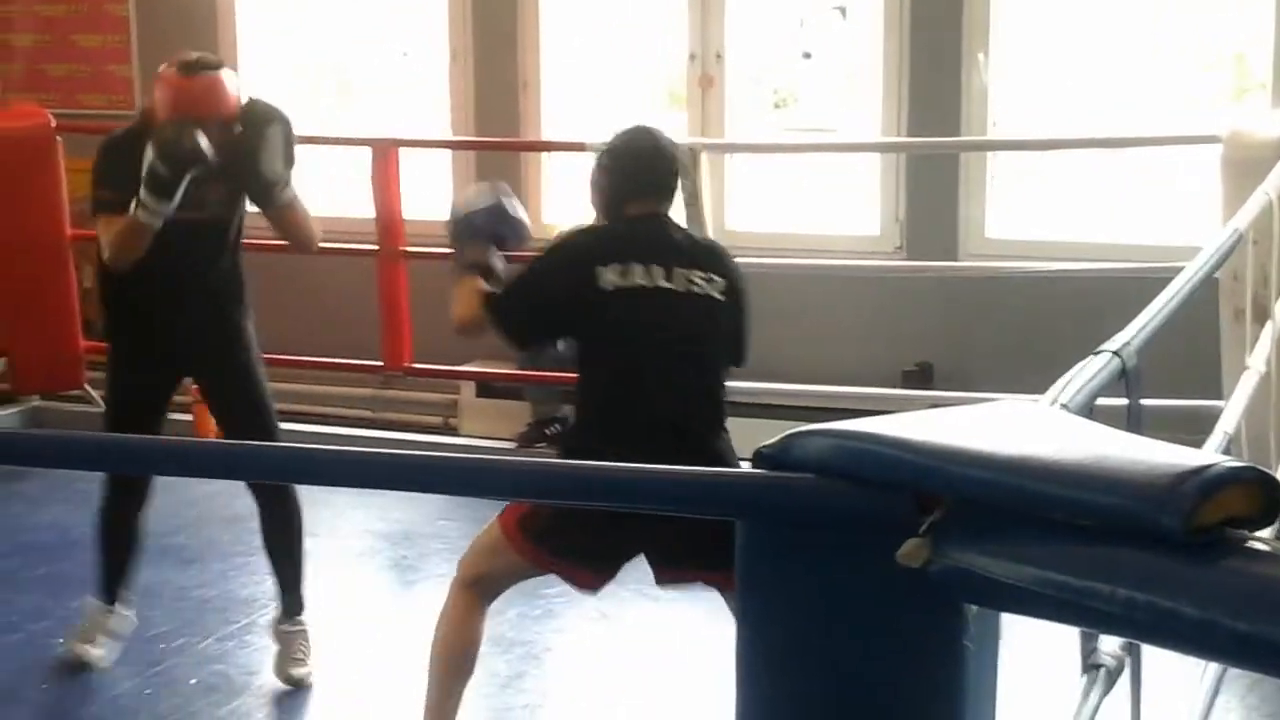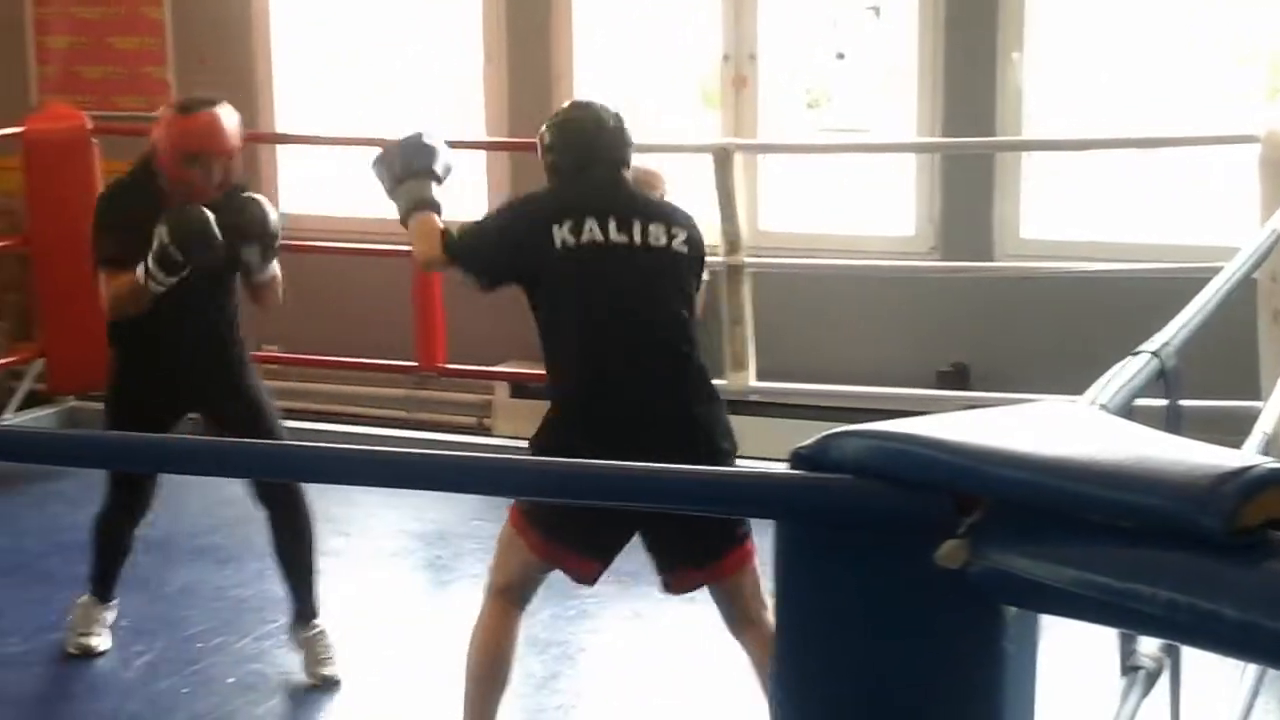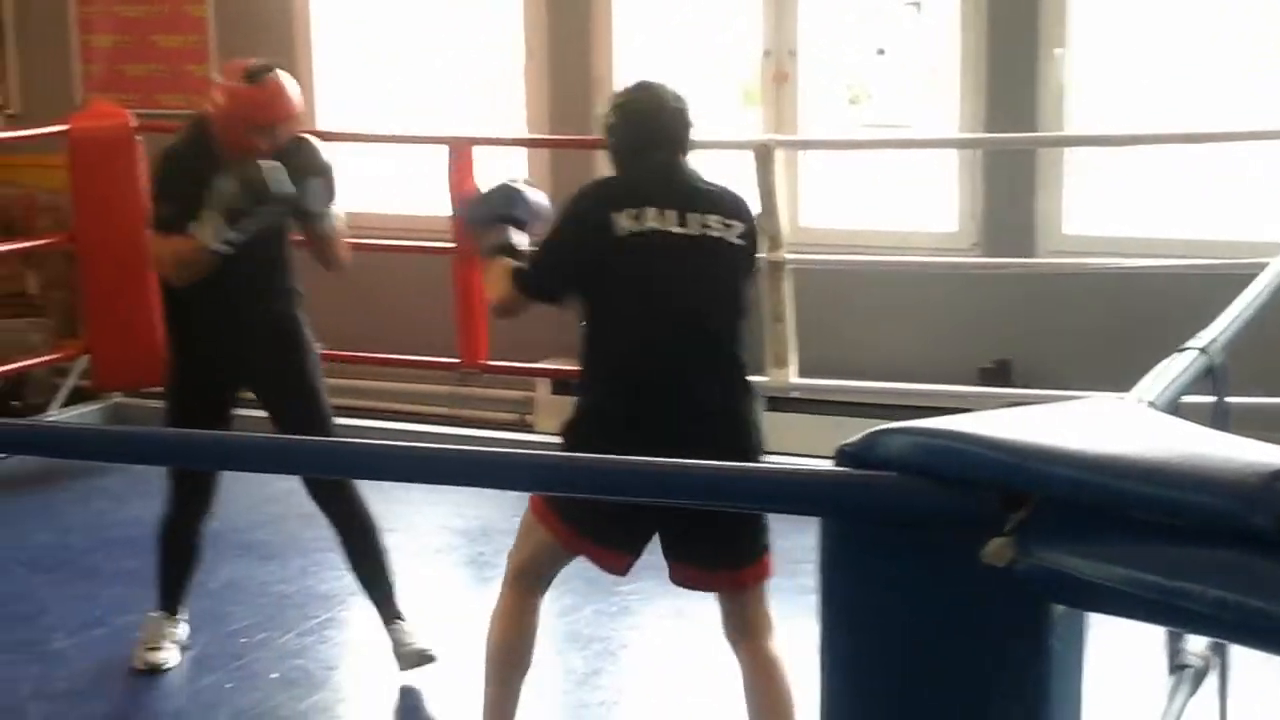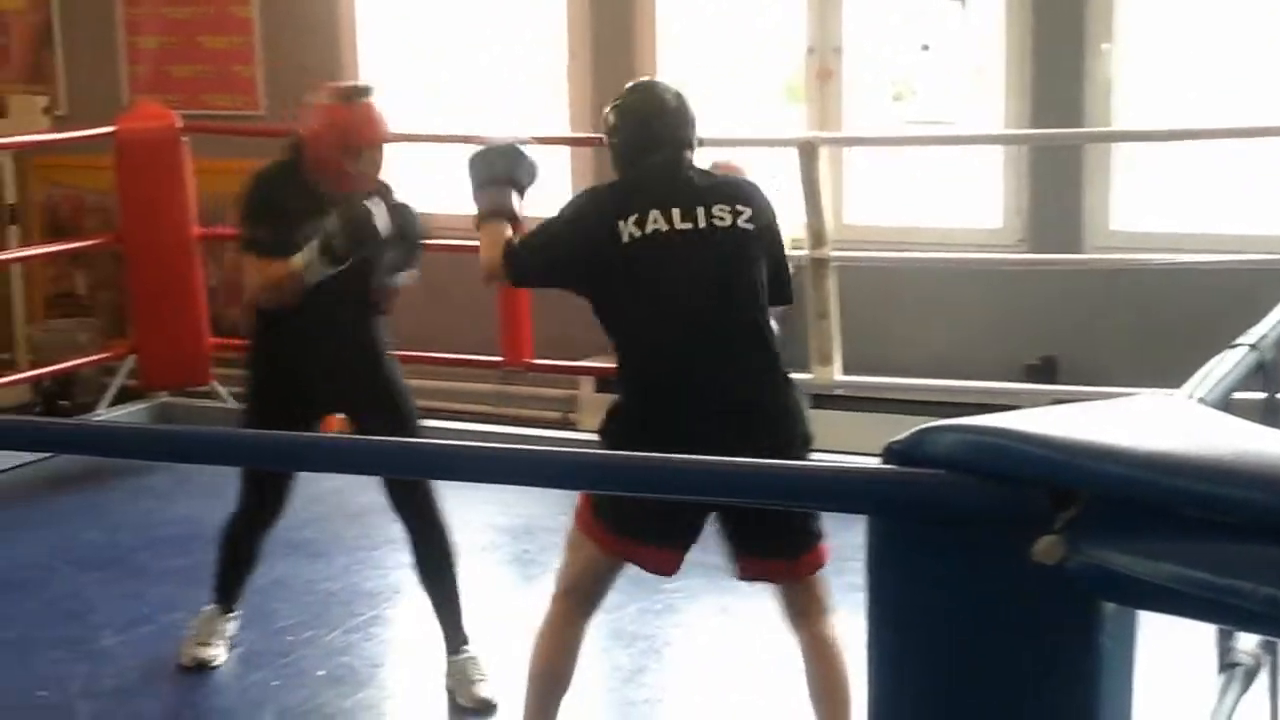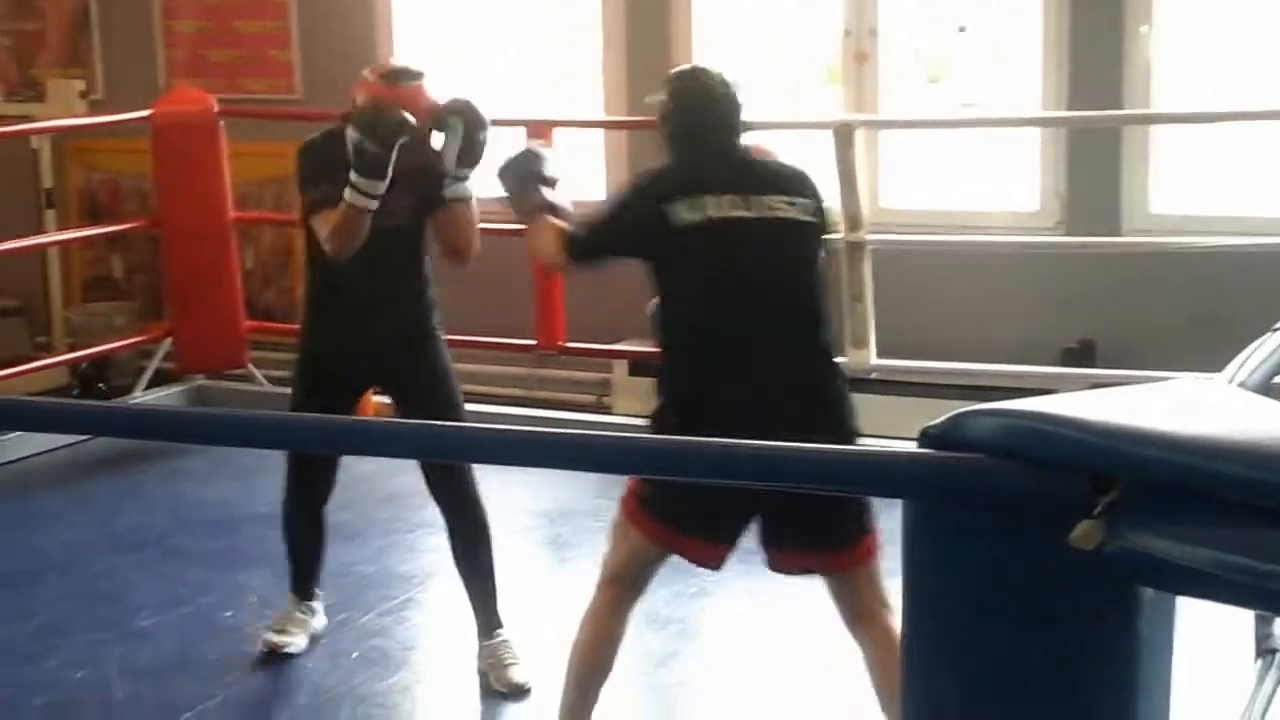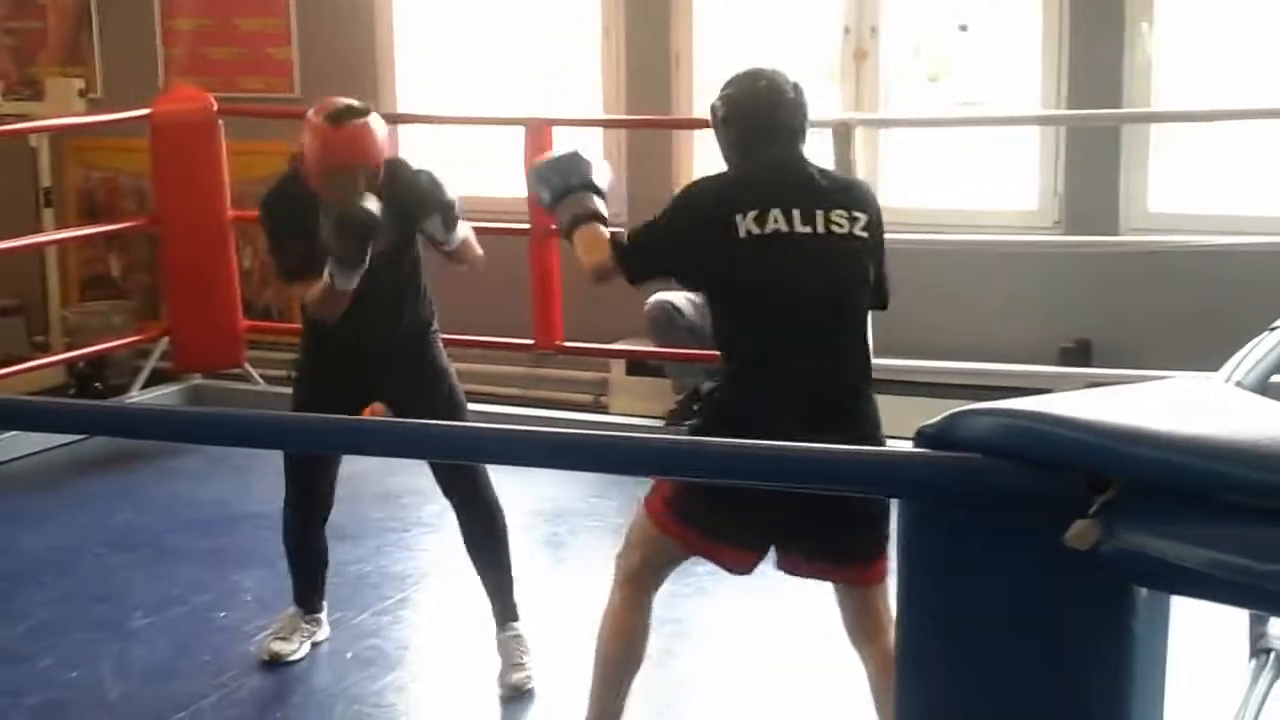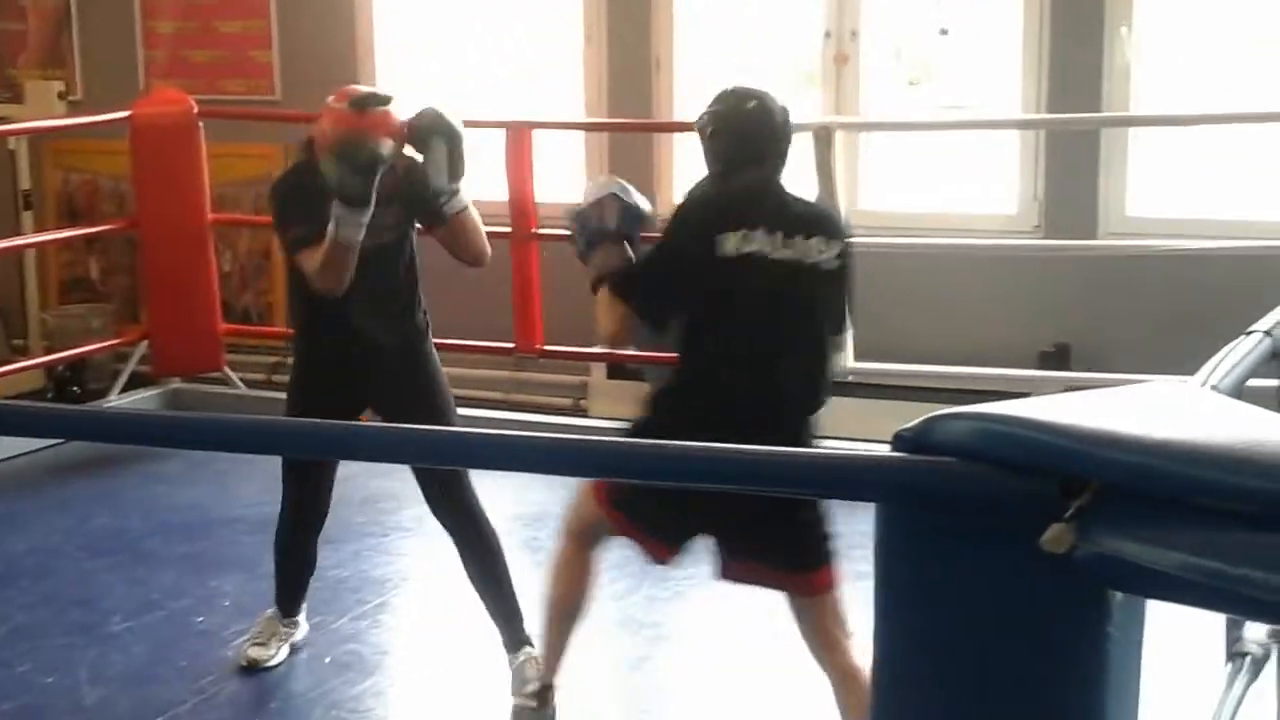
dt=0.2s
person 1, frame 1
left shoulder: (586, 251)
right shoulder: (718, 266)
left elbow: (470, 315)
left wrist: (473, 252)
right hip: (703, 477)
left knee: (472, 583)
person 1, frame 2
left shoulder: (541, 216)
right shoulder: (680, 225)
left elbow: (434, 252)
left wrist: (413, 189)
left hip: (589, 449)
right hip: (693, 448)
left knee: (505, 594)
right knee: (754, 622)
person 1, frame 3
left shoulder: (600, 203)
right shoulder: (735, 214)
left elbow: (506, 298)
left wrist: (496, 241)
left hip: (618, 438)
right hip: (721, 443)
left knee: (523, 582)
right knee: (752, 631)
person 1, frame 4
left shoulder: (604, 209)
right shoulder: (747, 200)
left elbow: (497, 265)
left wrist: (495, 201)
left hip: (657, 438)
right hip: (765, 433)
left knee: (573, 597)
right knee: (811, 617)
person 1, frame 5
left shoulder: (663, 192)
right shoulder: (799, 188)
left elbow: (558, 251)
left wrist: (536, 199)
left hip: (707, 426)
right hip: (815, 424)
left knee: (618, 583)
right knee: (869, 614)
person 1, frame 6
left shoulder: (715, 200)
right shoulder: (859, 203)
left elbow: (604, 263)
left wrist: (576, 205)
left hip: (746, 432)
right hip: (847, 436)
left knee: (636, 573)
right knee: (874, 626)
person 1, frame 7
left shoulder: (704, 214)
right shoulder: (827, 230)
left elbow: (617, 326)
left wrist: (605, 256)
left hip: (687, 436)
right hip: (783, 451)
left knee: (581, 529)
right knee: (832, 641)
person 2, frame 1
left shoulder: (236, 150)
right shoulder: (122, 154)
left elbow: (305, 238)
right elbow: (117, 254)
left wrist: (273, 174)
right wrist: (159, 190)
left hip: (222, 330)
right hip: (142, 335)
left knee: (271, 474)
right knee: (127, 482)
left ankle: (290, 620)
right ankle: (108, 608)
person 2, frame 2
left shoulder: (234, 204)
right shoulder: (123, 201)
left elbow: (269, 299)
right elbow: (115, 303)
left wrist: (259, 254)
right wrist: (162, 263)
left hip: (221, 363)
right hip: (145, 370)
left knee: (285, 493)
right knee: (127, 502)
left ankle: (307, 625)
right ankle: (98, 601)
person 2, frame 3
left shoulder: (287, 164)
right shoulder: (182, 165)
left elbow: (336, 259)
right elbow: (174, 269)
left wrist: (316, 201)
right wrist: (226, 221)
left hip: (277, 335)
right hip: (203, 348)
left knee: (330, 482)
right knee: (190, 493)
left ankle: (395, 621)
right ankle: (168, 617)
person 2, frame 4
left shoulder: (372, 199)
right shoulder: (272, 190)
left elbow: (381, 304)
right elbow: (262, 291)
left wrist: (396, 262)
right wrist: (325, 252)
left hip: (359, 355)
right hip: (284, 365)
left knee: (416, 500)
right knee: (260, 504)
left ankle: (458, 650)
right ankle: (221, 612)
person 2, frame 5
left shoulder: (421, 157)
right shoulder: (323, 155)
left elbow: (461, 251)
right elbow: (338, 243)
left wrist: (457, 169)
right wrist: (369, 173)
left hip: (411, 333)
right hip: (333, 338)
left knee: (455, 485)
right knee: (307, 482)
left ankle: (492, 634)
right ankle: (304, 604)
person 2, frame 6
left shoulder: (400, 185)
right shoulder: (285, 202)
left elbow: (472, 258)
right elbow: (321, 310)
left wrist: (443, 223)
right wrist: (344, 263)
left hip: (410, 347)
right hip: (332, 357)
left knee: (469, 486)
right knee: (305, 498)
left ankle: (508, 629)
right ankle: (308, 613)
person 2, frame 7
left shoulder: (404, 175)
right shoulder: (295, 190)
left elbow: (477, 256)
right elbow: (328, 280)
left wrist: (445, 183)
right wrist: (352, 204)
left hip: (404, 353)
right hip: (327, 363)
left knee: (456, 502)
right knee: (302, 505)
left ankle: (520, 644)
right ankle: (287, 616)
